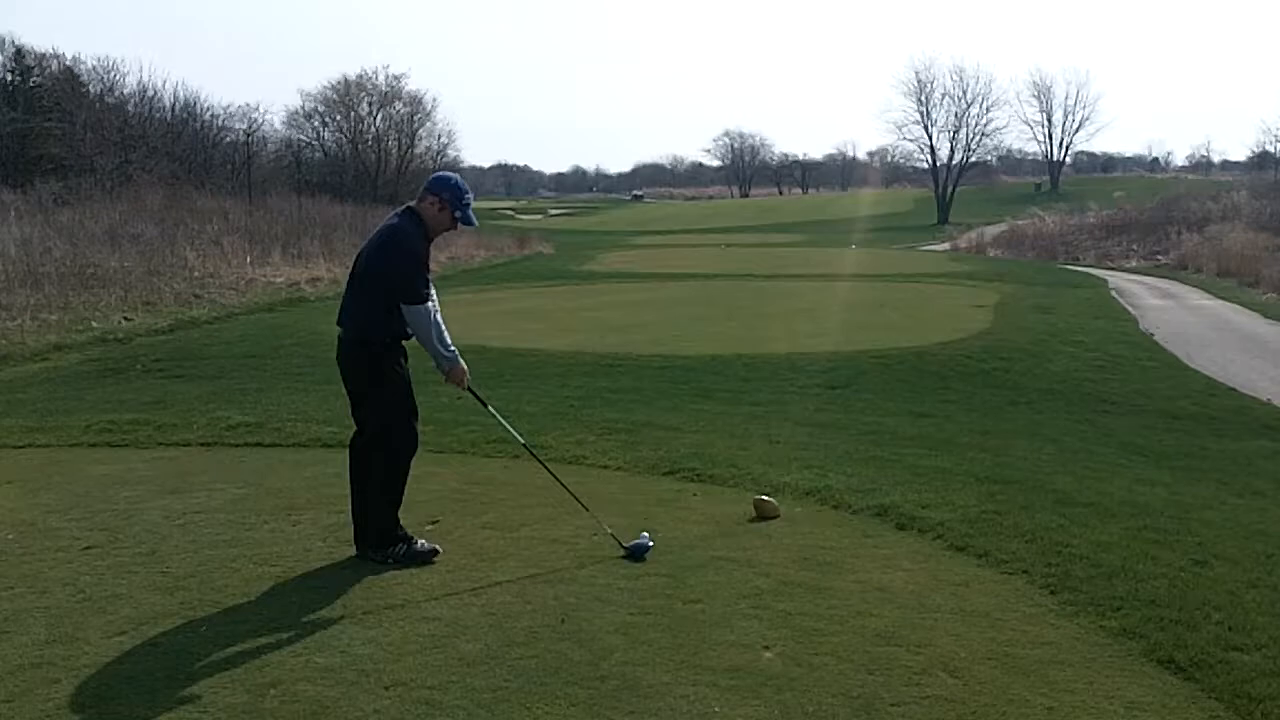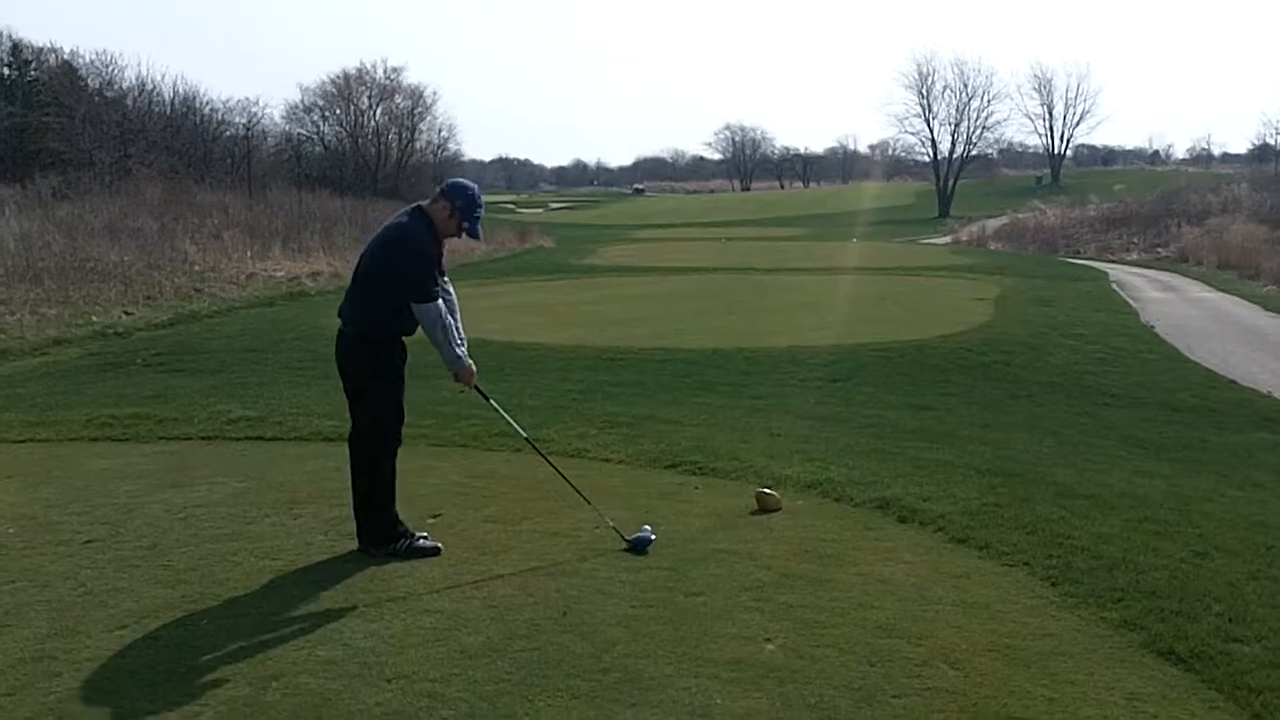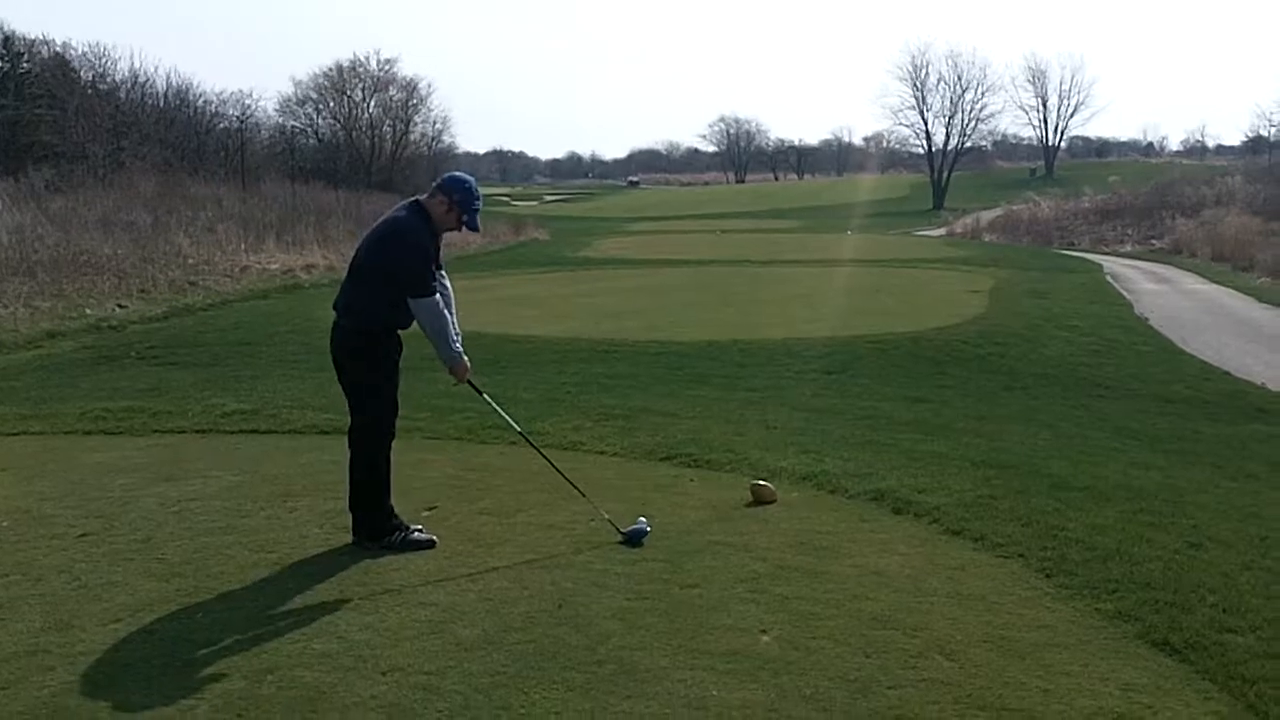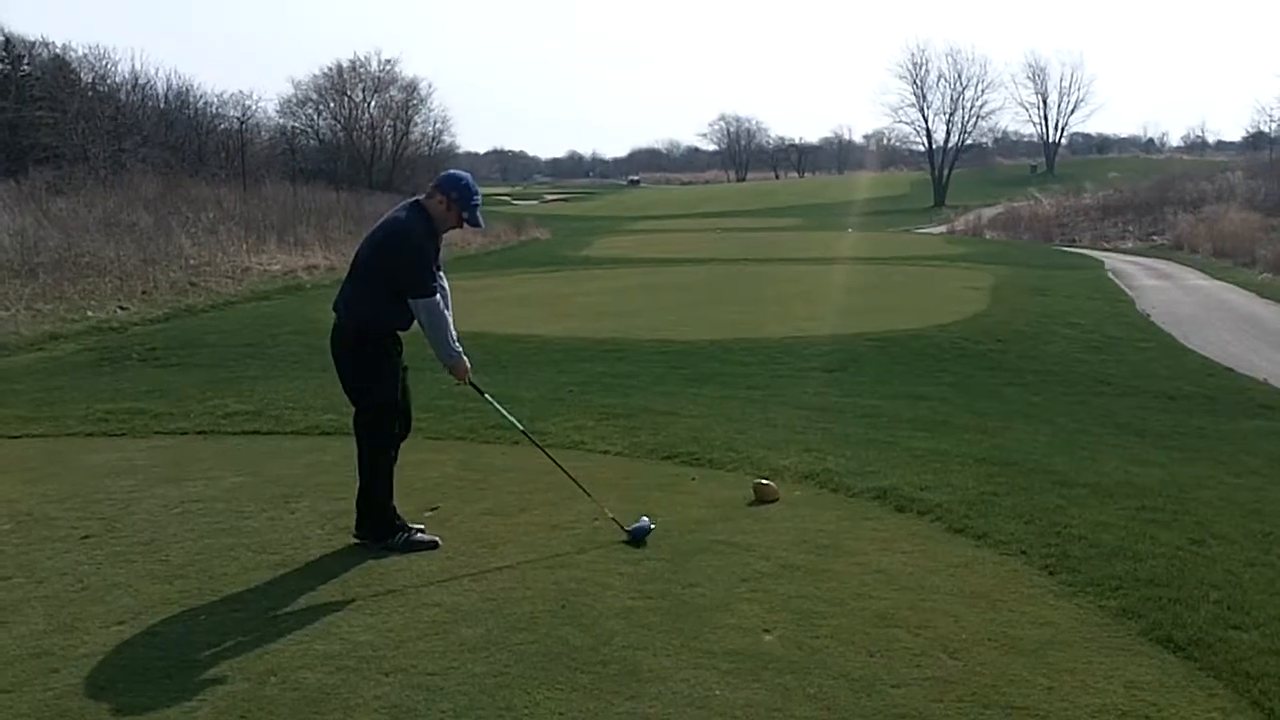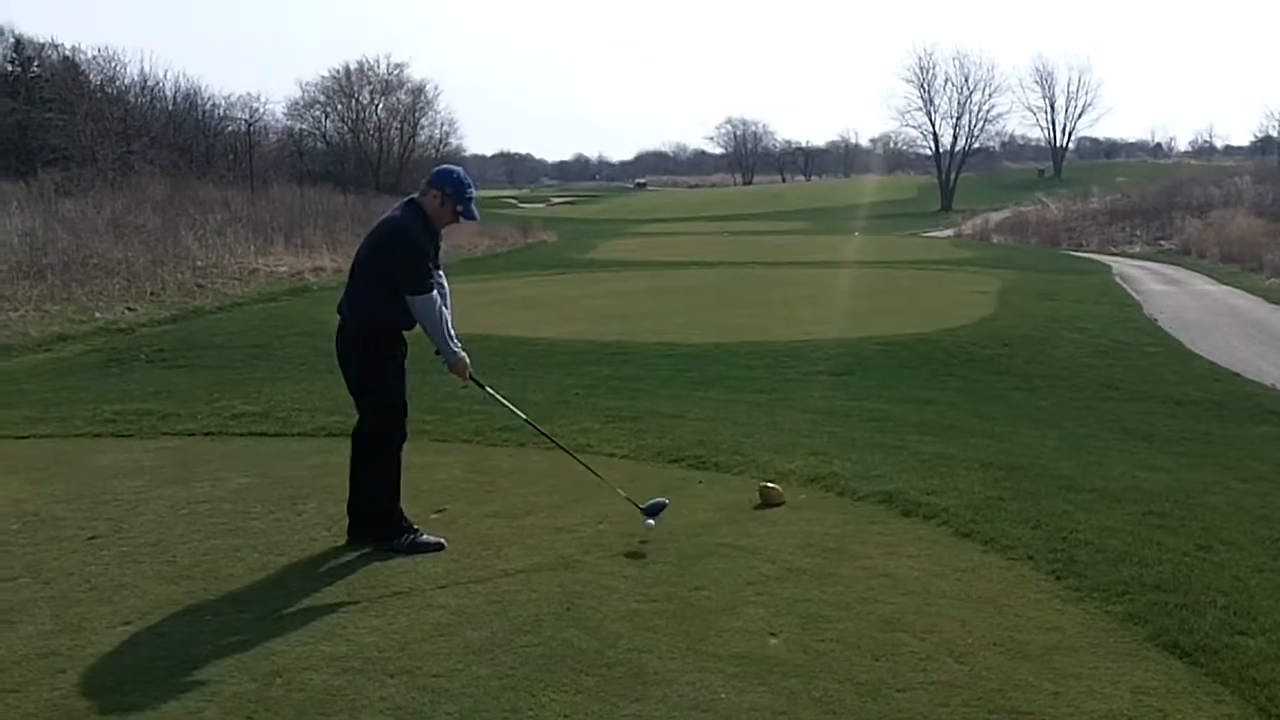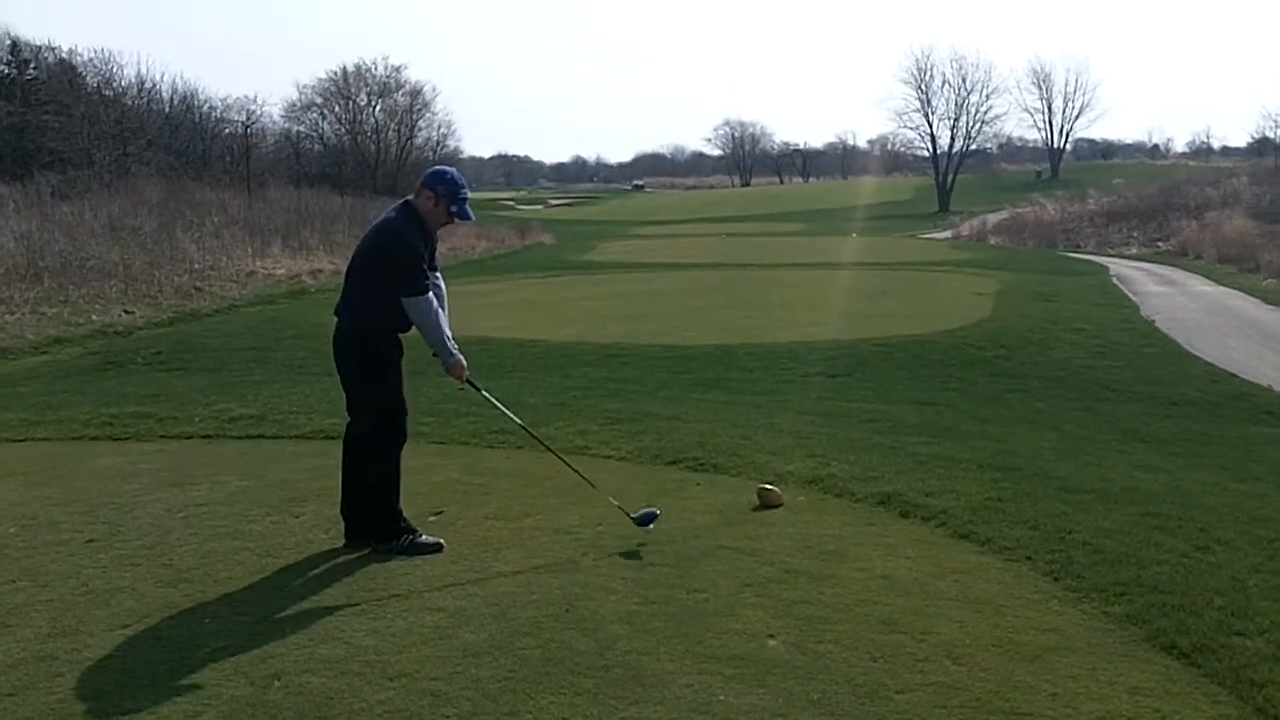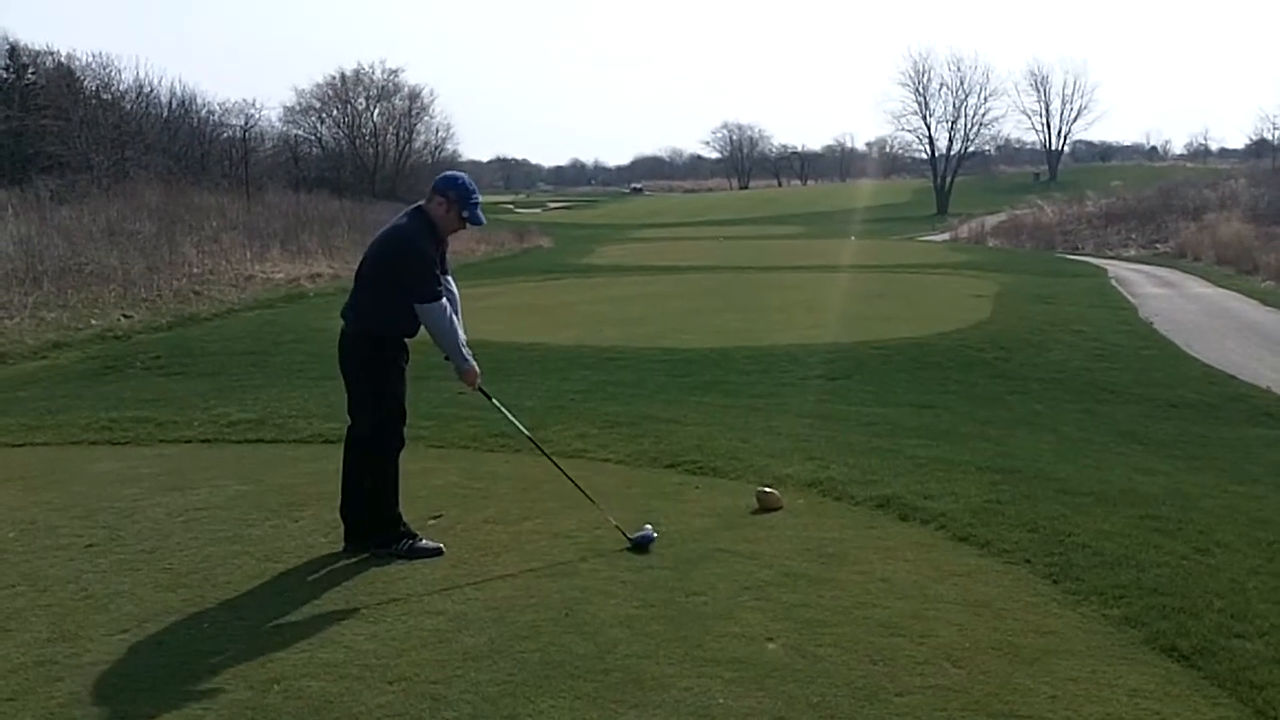
dt=0.3s
person 1, frame 1
left shoulder: (411, 233)
right shoulder: (402, 240)
left elbow: (427, 298)
right elbow: (419, 312)
left wrist: (449, 355)
right wrist: (449, 361)
left hip: (378, 348)
right hip: (369, 351)
left knee: (388, 439)
right knee: (389, 440)
left ankle: (377, 533)
right ankle: (383, 540)
person 1, frame 2
left shoulder: (421, 232)
right shoulder: (410, 239)
left elbow: (443, 293)
right elbow: (430, 311)
left wrist: (461, 352)
right wrist: (457, 362)
left hip: (377, 342)
right hip: (367, 346)
left knee: (376, 435)
right knee: (379, 437)
left ankle: (377, 528)
right ankle: (383, 534)
person 1, frame 3
left shoulder: (419, 225)
right shoulder: (407, 234)
left elbow: (440, 286)
right elbow: (427, 306)
left wrist: (456, 348)
right wrist: (453, 357)
left hip: (372, 335)
right hip: (361, 338)
left knee: (375, 427)
right knee: (375, 429)
left ankle: (372, 520)
right ankle: (377, 527)
person 1, frame 4
left shoulder: (420, 225)
right shoulder: (407, 234)
left elbow: (438, 287)
right elbow: (428, 306)
left wrist: (453, 349)
right wrist: (453, 357)
left hip: (375, 336)
right hip: (361, 339)
left knee: (394, 423)
right knee: (381, 429)
left ankle: (373, 519)
right ankle: (381, 527)
person 1, frame 5
left shoulder: (422, 226)
right shoulder: (404, 232)
left elbow: (438, 285)
right elbow: (425, 302)
left wrist: (451, 345)
right wrist: (451, 353)
left hip: (376, 337)
right hip: (368, 339)
left knee: (376, 427)
right knee: (387, 429)
left ankle: (365, 523)
right ankle: (389, 529)
person 1, frame 6
left shoulder: (420, 228)
right shoulder: (398, 235)
left elbow: (434, 287)
right elbow: (421, 304)
left wrist: (448, 346)
right wrist: (449, 355)
left hip: (371, 338)
right hip: (365, 341)
left knee: (367, 430)
right knee: (386, 431)
left ankle: (360, 525)
right ankle: (389, 530)
person 1, frame 7
left shoulder: (428, 232)
right shoulder: (410, 240)
left elbow: (446, 291)
right elbow: (434, 310)
left wrist: (461, 351)
right wrist: (463, 361)
left hip: (375, 342)
right hip: (370, 345)
left knee: (367, 434)
right knee: (383, 437)
left ankle: (361, 530)
right ankle: (387, 534)
